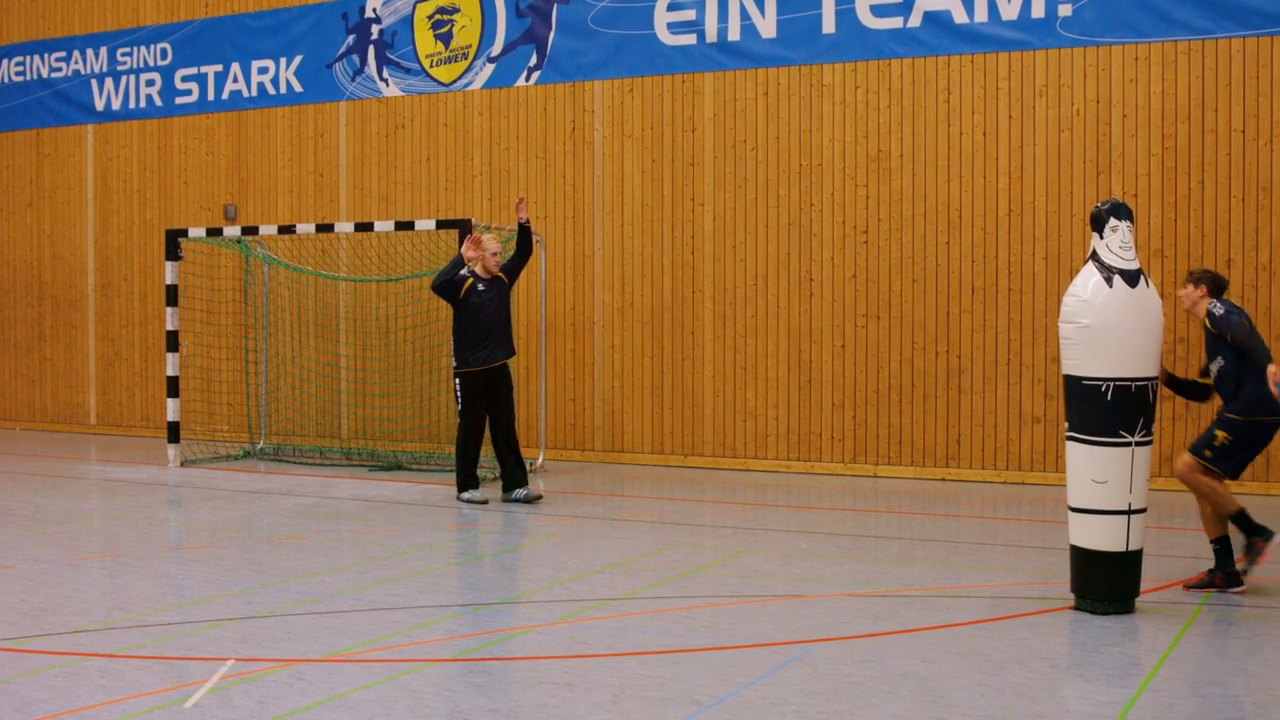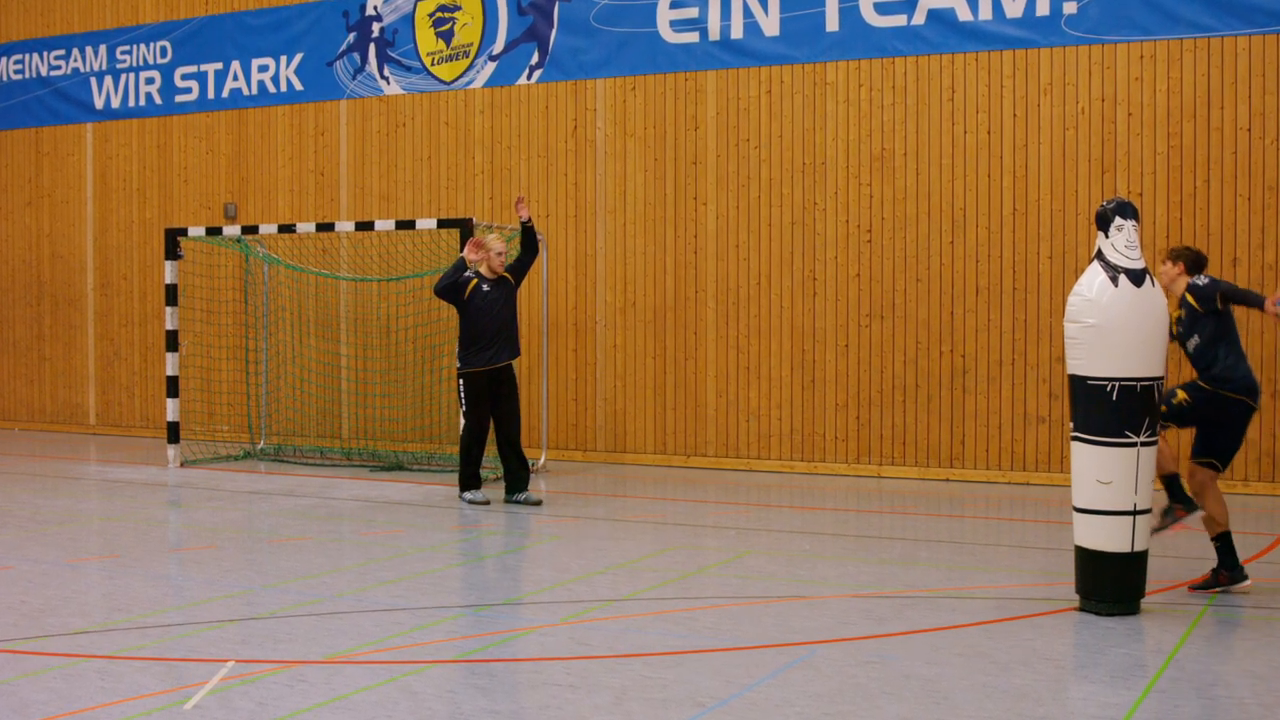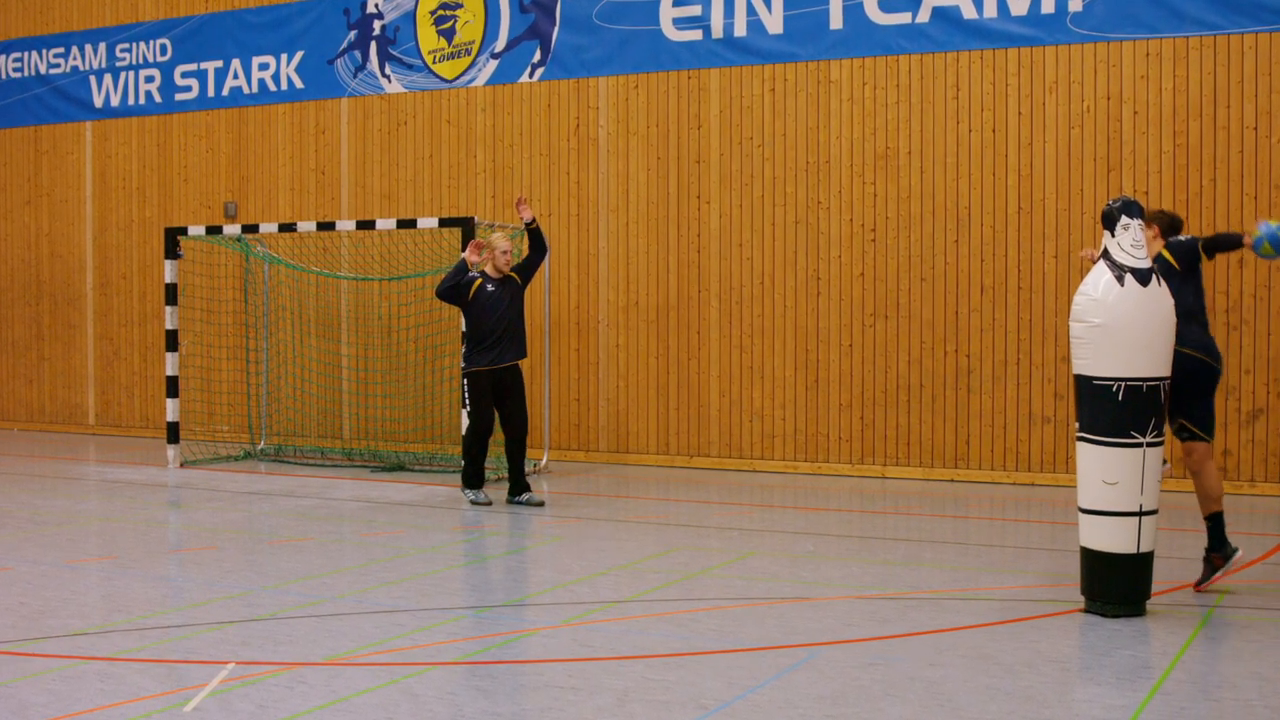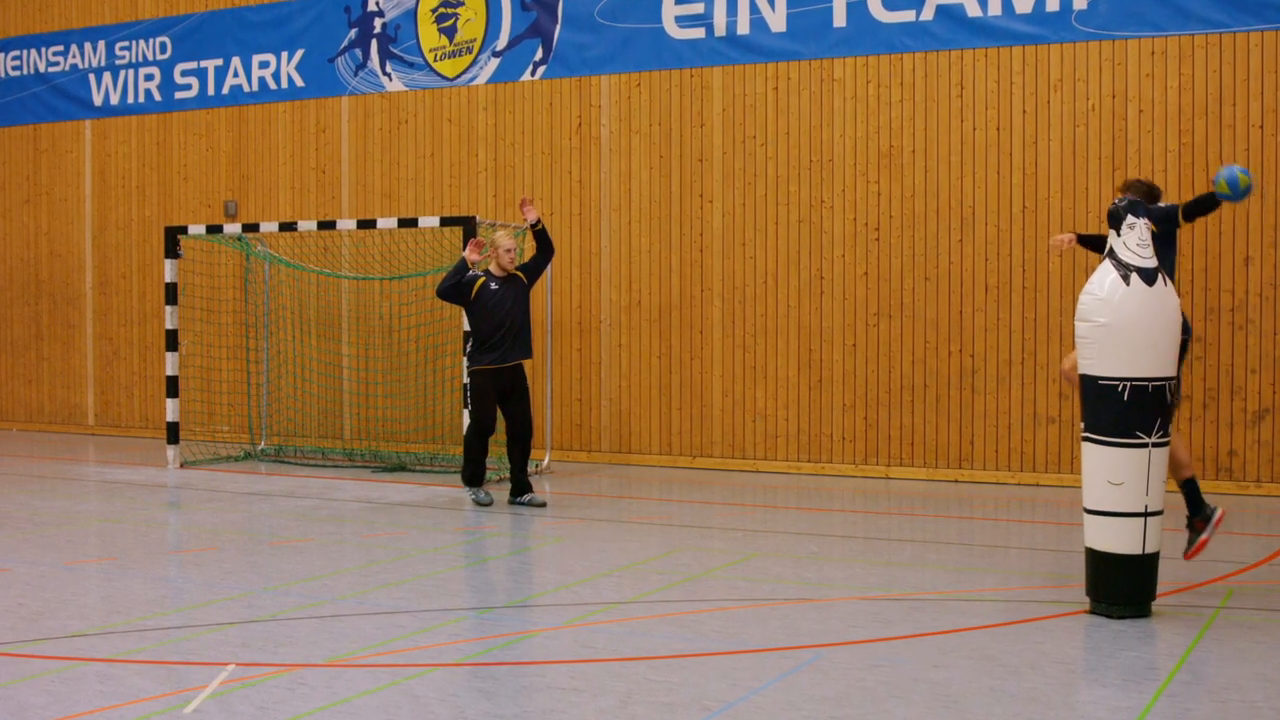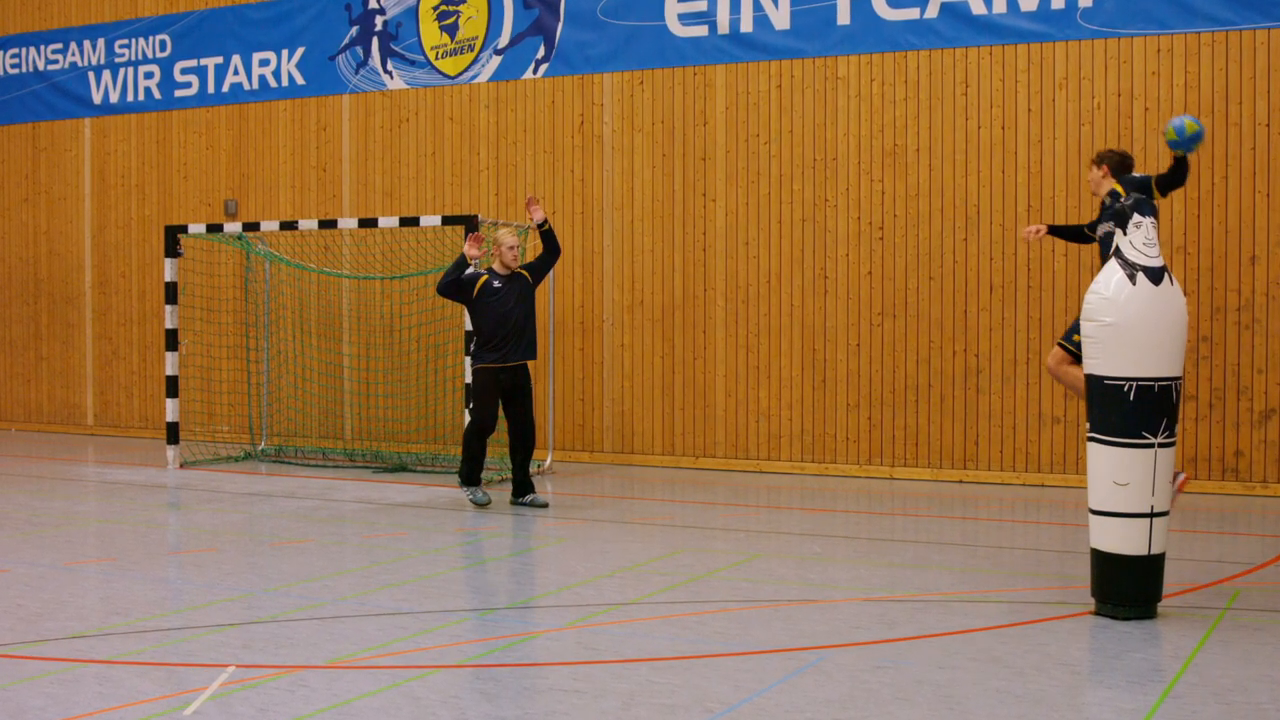
dt=0.5s
person 1, frame 1
left shoulder: (1219, 310)
right shoulder: (1213, 331)
left elbow: (1246, 336)
right elbow: (1204, 392)
right wrist: (1167, 377)
left hip: (1254, 410)
right hip: (1243, 411)
left knee: (1187, 468)
right knee: (1202, 479)
right ankle: (1226, 571)
person 1, frame 2
left shoulder: (1197, 289)
right shoulder: (1178, 317)
left elbow: (1229, 293)
left hip: (1224, 387)
right hip: (1233, 396)
right knee: (1201, 478)
left ankle: (1178, 500)
right ankle: (1229, 568)
person 1, frame 3
left shoulder: (1176, 250)
right shoulder: (1155, 267)
left elbow: (1211, 244)
left wrist: (1244, 240)
right wrist: (1105, 258)
left hip: (1189, 357)
right hip: (1199, 363)
right knee: (1197, 455)
right ankle: (1218, 548)
person 1, frame 4
left shoulder: (1154, 217)
left elbow: (1197, 209)
right elbow: (1112, 246)
left wrist: (1218, 196)
right wrist: (1078, 238)
left knee: (1073, 367)
right ankle: (1199, 513)
person 1, frame 5
left shoulder: (1128, 188)
right shoulder: (1107, 210)
left elbow: (1173, 181)
right elbow: (1086, 233)
left wrist: (1180, 156)
right wrist: (1049, 229)
left knee: (1059, 362)
person 2, frame 1
left shoulder: (502, 279)
right shoulder: (463, 283)
left elbow: (524, 253)
right elbow: (437, 285)
left wrist: (523, 222)
right wrist: (462, 258)
left hip: (499, 367)
right hip: (469, 370)
left knee: (505, 427)
right knee: (471, 429)
left ankle: (514, 485)
right ankle: (467, 487)
person 2, frame 2
left shoulder: (509, 280)
right shoulder: (467, 283)
left elbow: (530, 252)
right elbow: (440, 289)
left wrist: (525, 221)
right wrist: (464, 260)
left hip: (503, 369)
right hip: (473, 370)
left knee: (510, 429)
right knee: (476, 429)
left ankle: (516, 488)
right ankle: (469, 487)
person 2, frame 3
left shoulder: (516, 279)
right shoulder: (472, 283)
left elbow: (539, 252)
right elbow: (442, 292)
left wrist: (530, 222)
right wrist: (465, 262)
left hip: (510, 369)
right hip: (478, 370)
left knee: (518, 429)
right knee: (480, 427)
left ankle: (518, 489)
right ankle: (472, 485)
person 2, frame 4
left shoulder: (521, 278)
right shoulder: (476, 283)
left elbow: (546, 252)
right elbow: (443, 291)
left wrist: (535, 223)
right wrist: (466, 261)
left hip: (514, 368)
right hip: (483, 368)
left knee: (522, 428)
right knee: (482, 424)
left ankle: (520, 489)
right ankle: (473, 481)
person 2, frame 5
left shoulder: (526, 278)
right shoulder: (478, 281)
left elbow: (553, 253)
right elbow: (444, 288)
left wrist: (542, 223)
right wrist: (465, 258)
left hip: (518, 367)
right hip: (487, 367)
left knee: (524, 429)
right knee: (483, 423)
left ankle: (522, 490)
right ankle: (469, 480)
